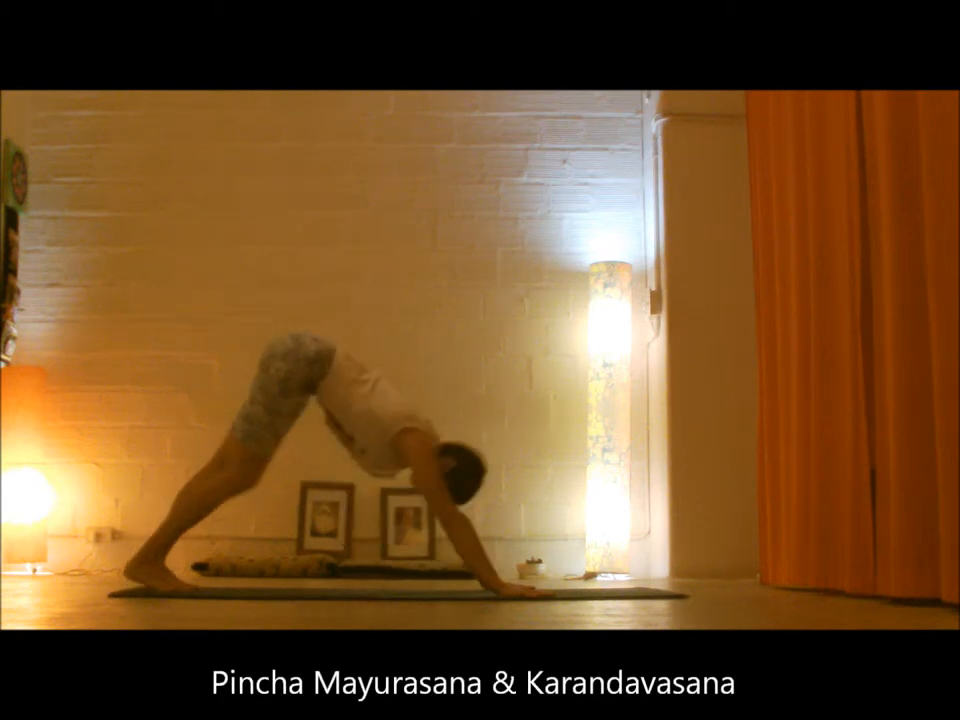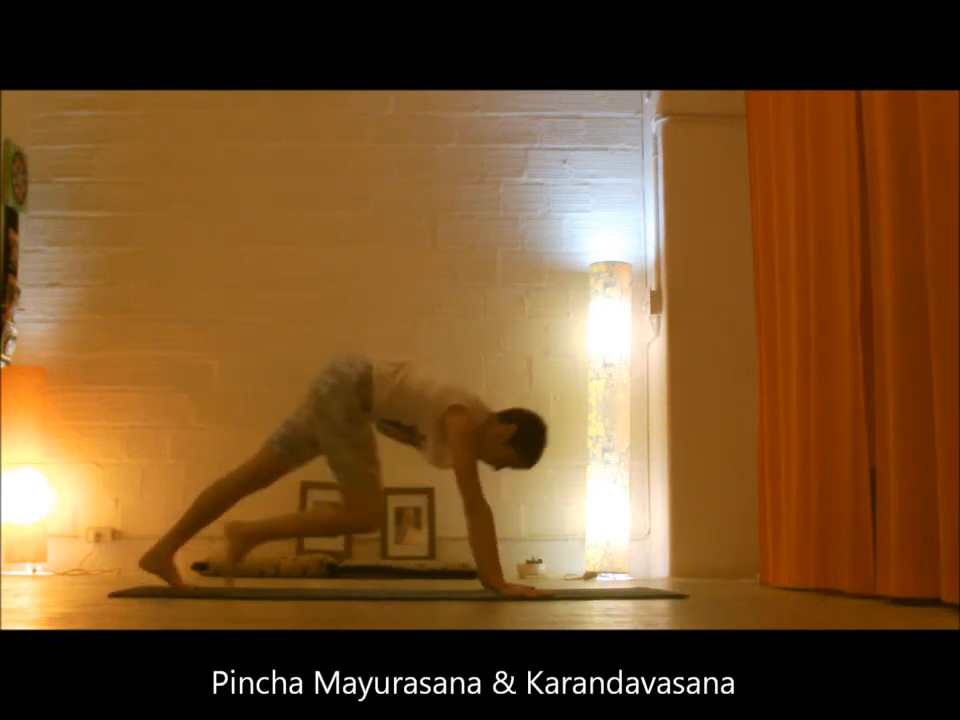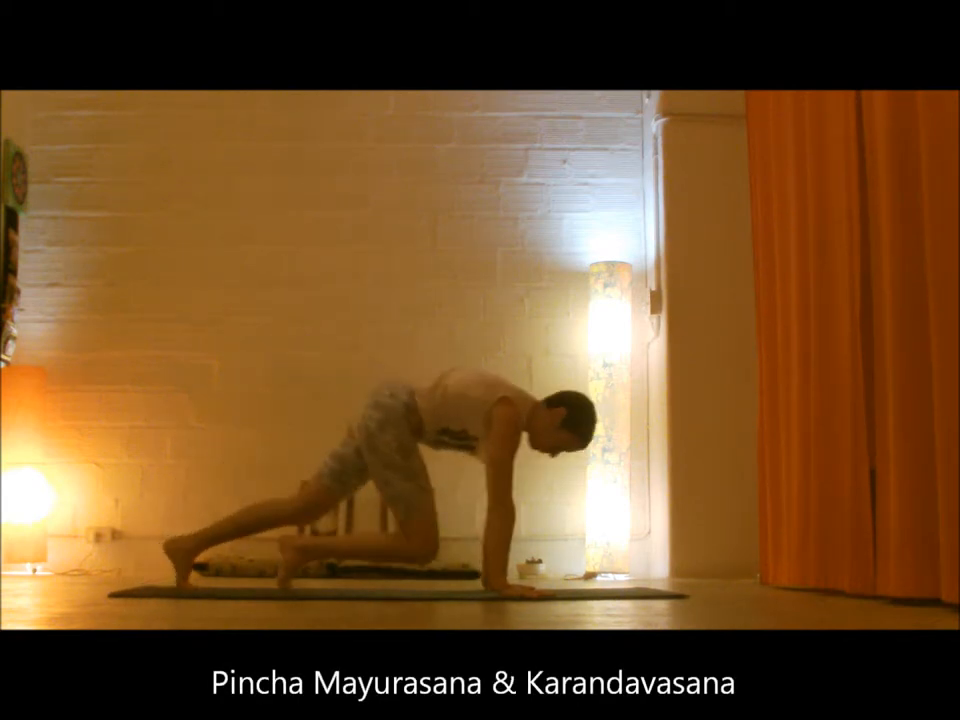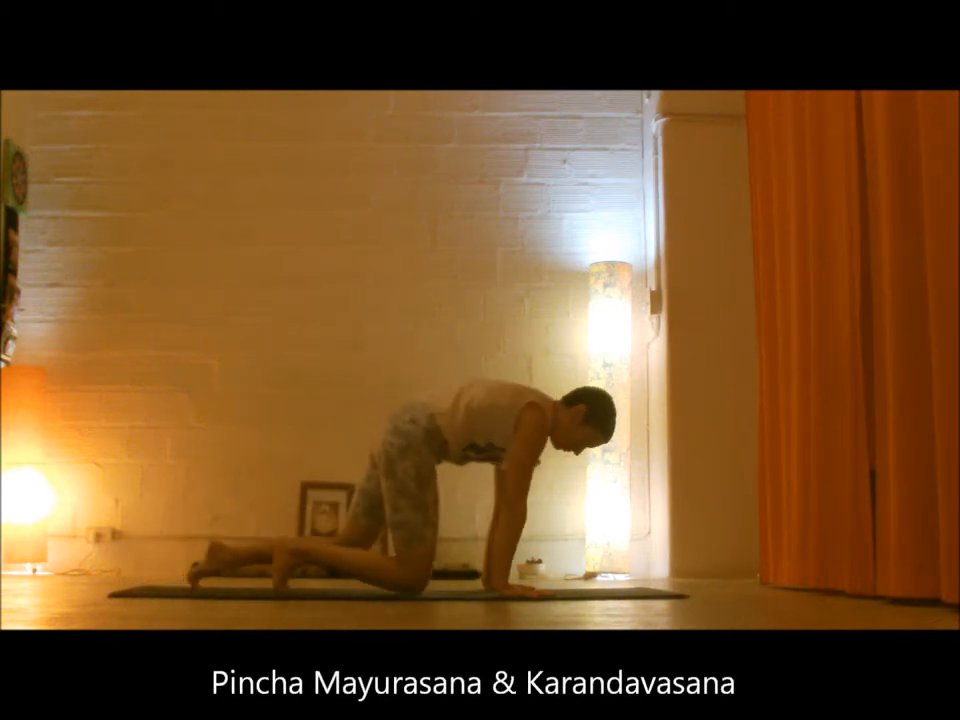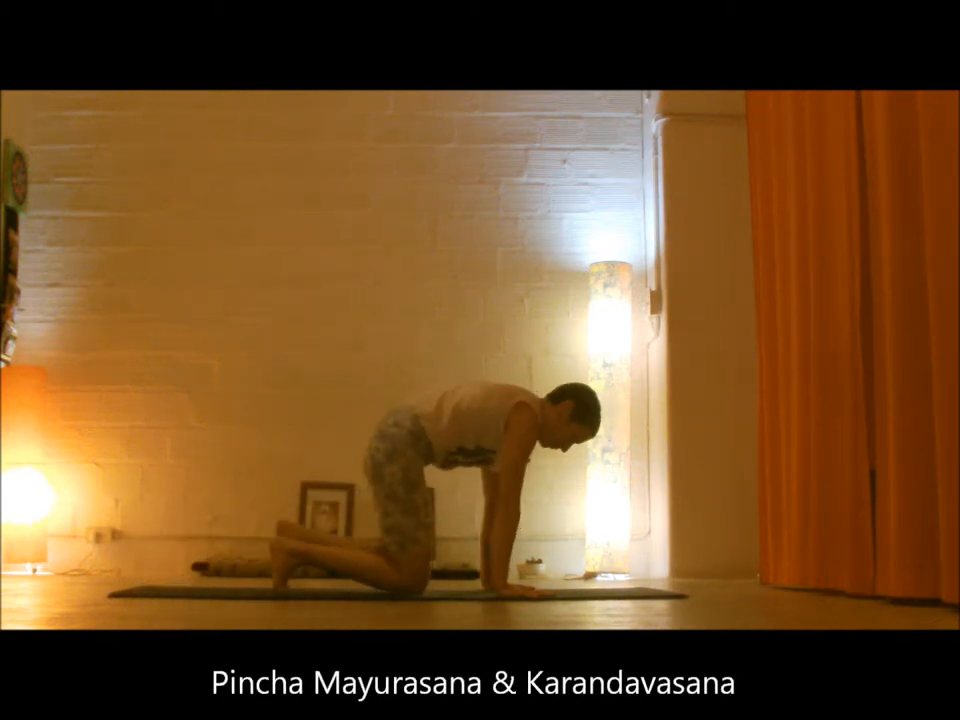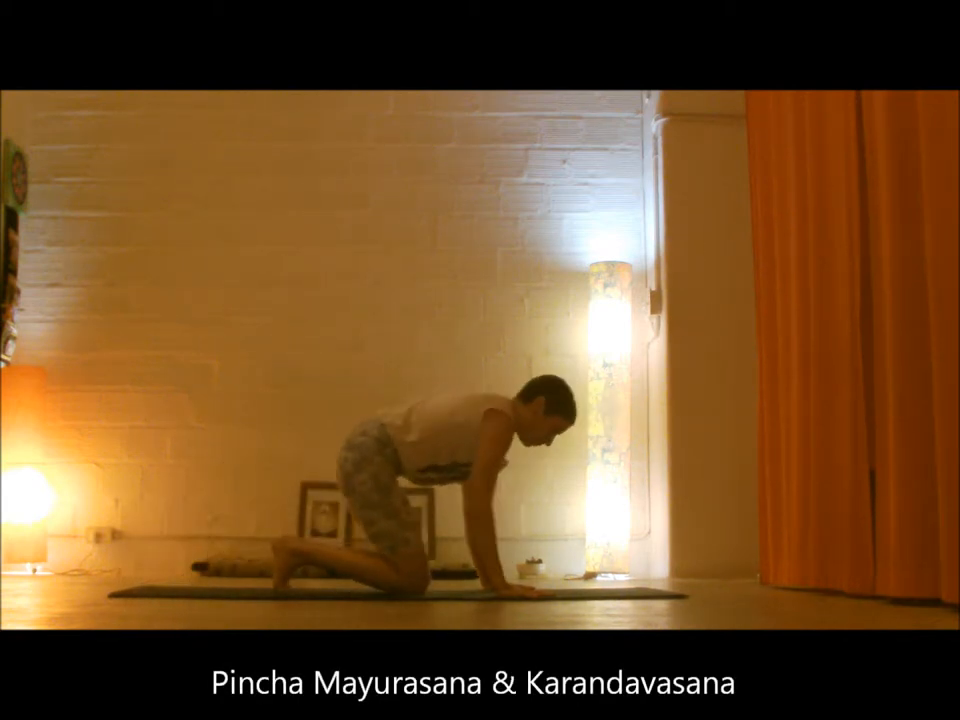
dt=0.4s
person 1, frame 1
left shoulder: (422, 444)
right shoulder: (418, 444)
left elbow: (450, 519)
right elbow: (450, 518)
left wrist: (485, 577)
right wrist: (496, 584)
left hip: (303, 365)
right hip: (299, 359)
left knee: (227, 467)
right knee: (239, 475)
left ankle: (153, 562)
right ankle: (146, 558)
person 1, frame 2
left shoulder: (474, 423)
right shoulder: (465, 422)
left elbow: (475, 508)
right elbow: (475, 507)
left wrist: (490, 576)
right wrist: (497, 582)
left hip: (343, 389)
right hip: (346, 387)
left knee: (253, 475)
right knee: (368, 516)
left ankle: (163, 552)
right ankle: (251, 533)
person 1, frame 3
left shoulder: (508, 414)
right shoulder: (510, 413)
left elbow: (497, 504)
right elbow: (501, 504)
left wrist: (490, 575)
right wrist: (498, 581)
left hip: (386, 416)
right hip: (392, 418)
left knee: (302, 505)
right knee: (421, 546)
left ankle: (189, 545)
right ankle: (303, 547)
person 1, frame 4
left shoulder: (519, 420)
right shoulder: (538, 417)
left elbow: (503, 507)
right elbow: (514, 507)
left wrist: (490, 576)
right wrist: (500, 582)
left hip: (406, 433)
right hip: (415, 444)
left knee: (348, 548)
right knee: (411, 578)
left ankle: (232, 556)
right ankle: (295, 549)
person 1, frame 5
left shoulder: (504, 423)
right shoulder: (527, 416)
left elbow: (493, 506)
right elbow: (508, 505)
left wrist: (489, 577)
right wrist: (501, 582)
left hip: (393, 440)
right hip: (399, 447)
left knee: (406, 561)
right knee: (411, 580)
left ankle: (298, 537)
right ankle: (295, 551)
person 1, frame 6
left shoulder: (489, 417)
right shoulder: (501, 420)
left elbow: (475, 506)
right elbow: (477, 506)
left wrist: (489, 578)
right wrist: (498, 582)
left hip: (367, 452)
right hip: (370, 456)
left knee: (408, 569)
right knee: (413, 581)
left ankle: (299, 550)
right ankle: (298, 552)
